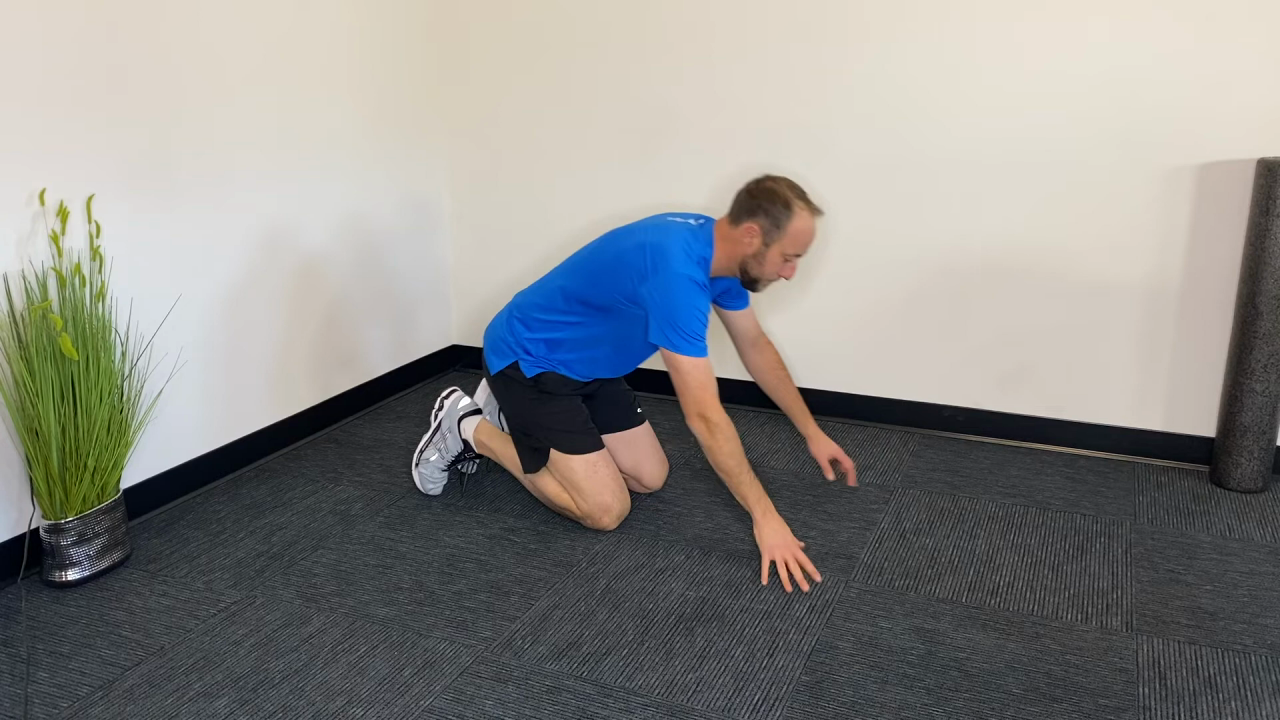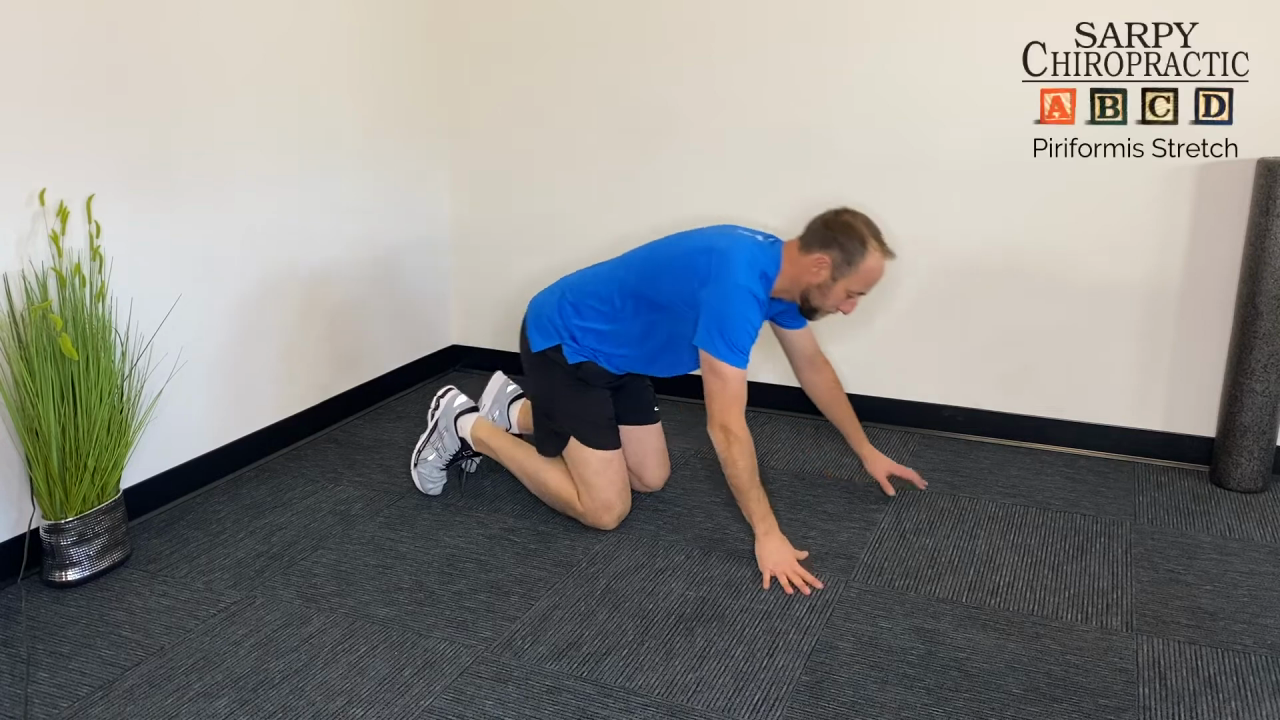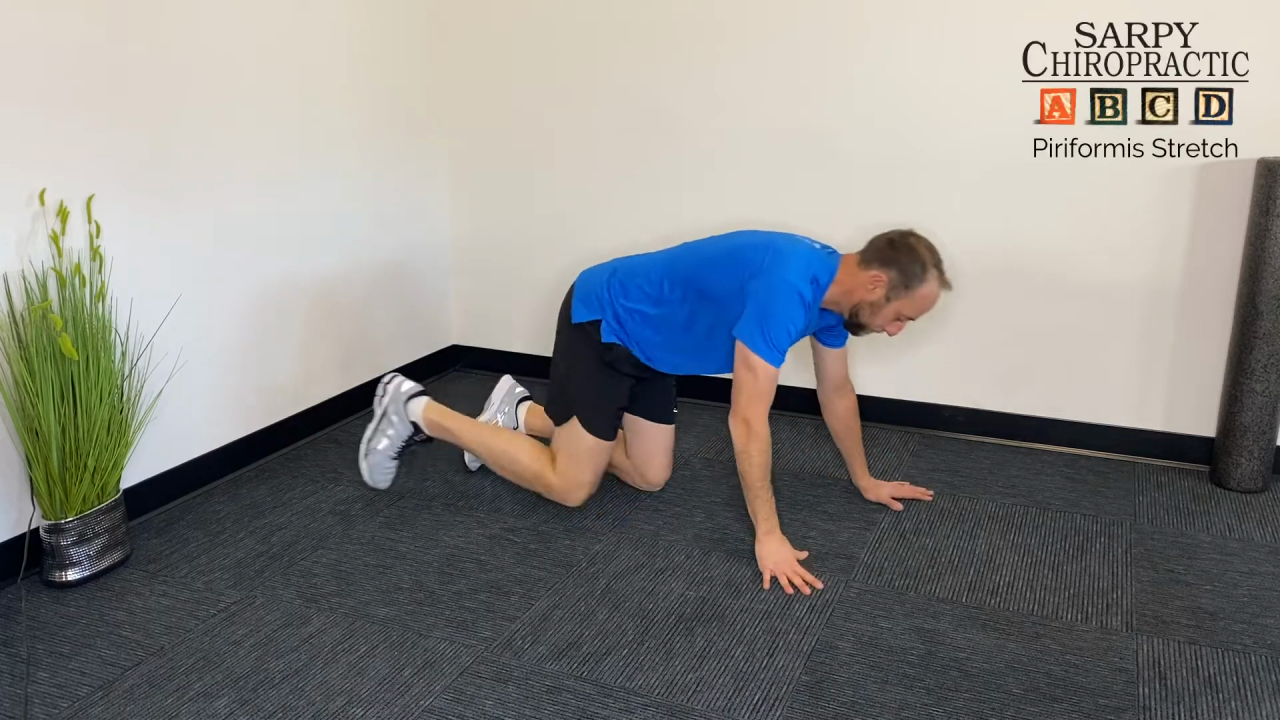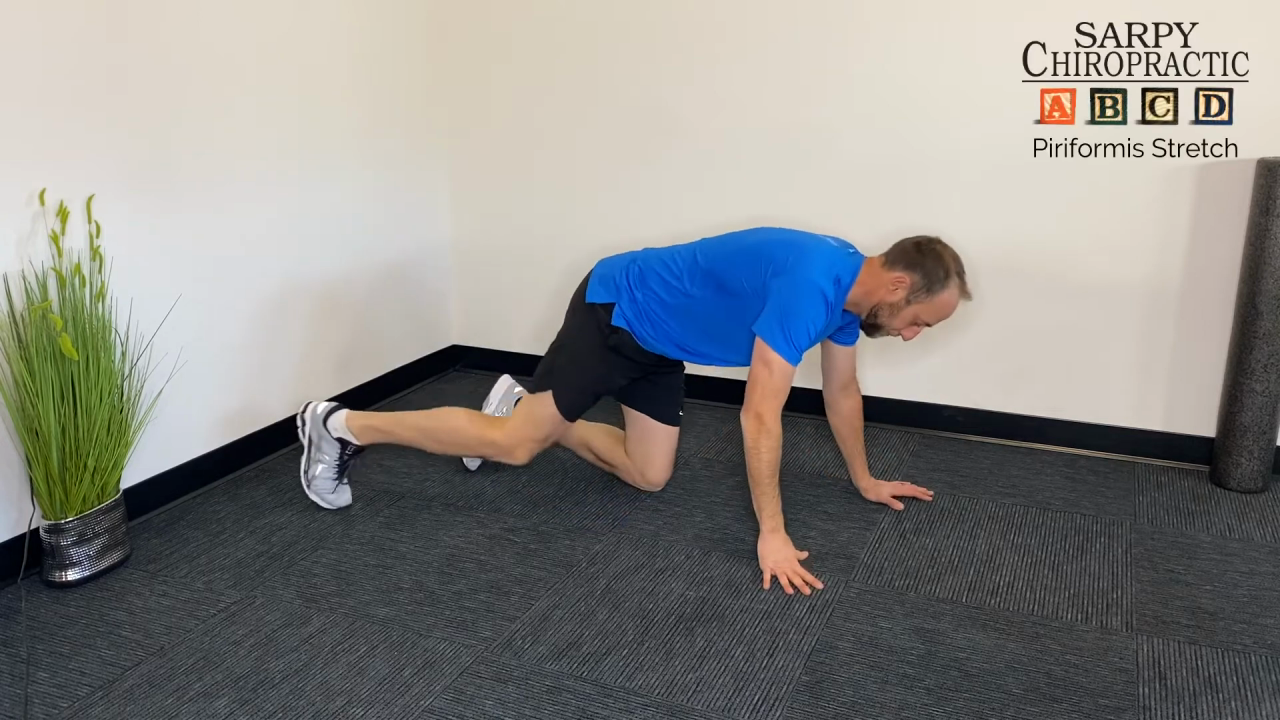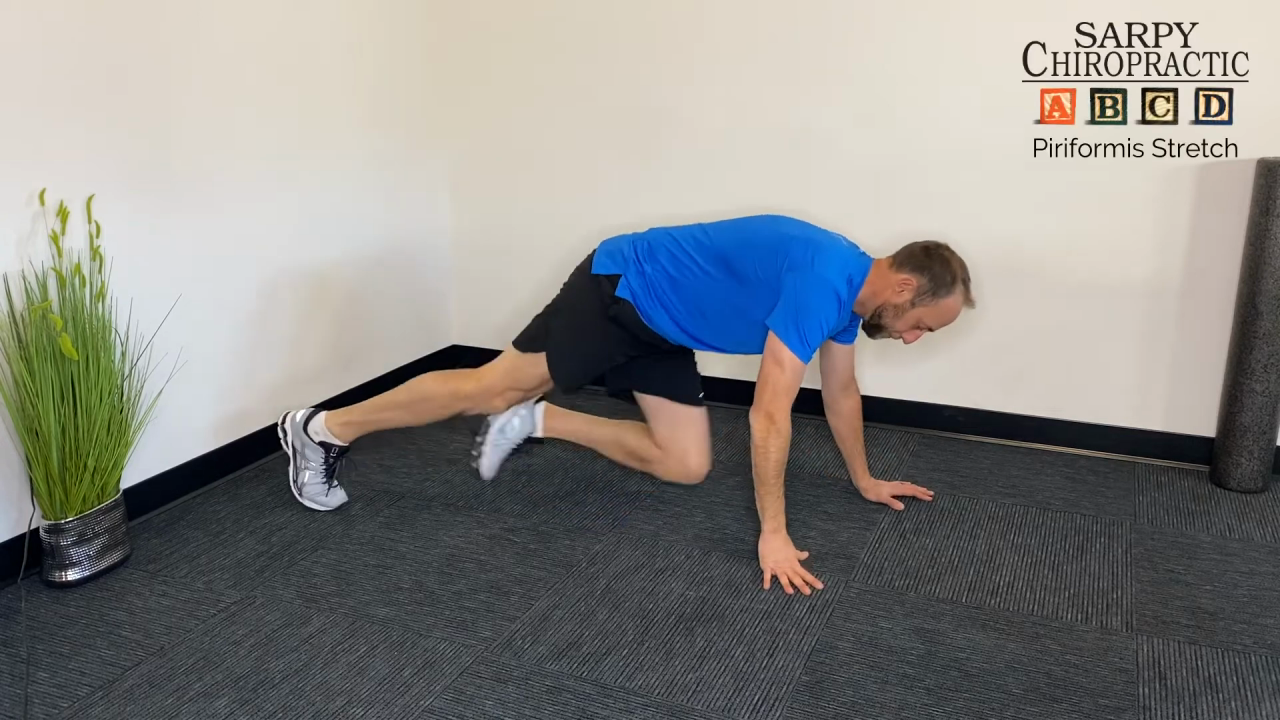
dt=0.3s
person 1, frame 1
left shoulder: (717, 248)
right shoulder: (676, 271)
left elbow: (755, 346)
right elbow: (704, 416)
left wrist: (812, 433)
right wrist: (766, 518)
left hip: (585, 361)
right hip: (528, 360)
left knee: (649, 477)
right knee: (605, 510)
left ankle: (508, 413)
right ankle: (471, 429)
person 1, frame 2
left shoulder: (779, 267)
right shoulder: (737, 282)
left elbow: (813, 367)
right elbow: (727, 427)
left wrist: (868, 453)
right wrist: (767, 535)
left hip: (612, 348)
right hip: (563, 343)
left knee: (651, 478)
right knee: (606, 509)
left ankle: (517, 409)
right ankle: (470, 428)
person 1, frame 3
left shoulder: (833, 291)
right shoulder: (787, 285)
left elbow: (836, 392)
right elbow: (747, 422)
left wrist: (865, 480)
right wrist: (767, 536)
left hip: (647, 335)
right hip: (601, 319)
left knee: (649, 476)
right knee: (569, 486)
left ankle: (525, 412)
right ankle: (416, 411)
person 1, frame 4
left shoulder: (850, 288)
right shoulder: (811, 284)
left elbow: (842, 392)
right elbow: (760, 418)
left wrist: (864, 480)
right wrist: (772, 535)
left hip: (654, 336)
right hip: (617, 311)
left knee: (648, 475)
right knee: (516, 444)
left ankle: (523, 403)
right ankle: (342, 425)
person 1, frame 5
left shoulder: (853, 290)
right shoulder: (823, 281)
left elbow: (841, 391)
right elbow: (770, 417)
left wrist: (864, 480)
right wrist: (774, 534)
left hip: (658, 321)
right hip: (619, 289)
left knee: (687, 463)
right knee: (492, 389)
left ankle: (531, 420)
right ankle: (322, 430)
